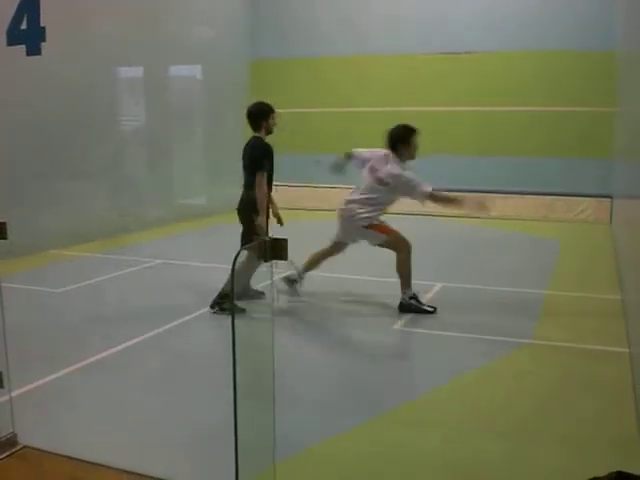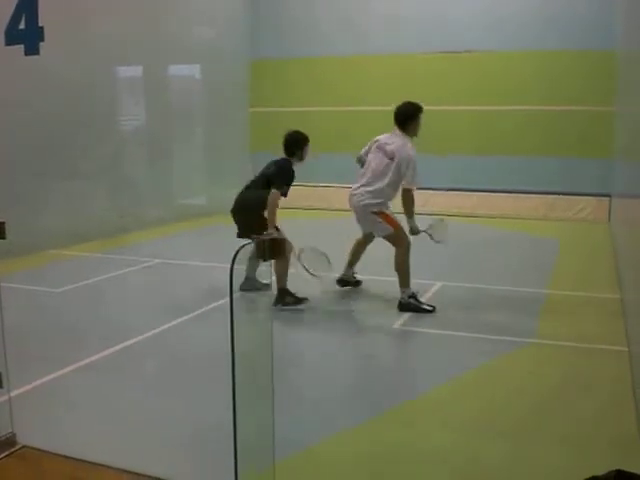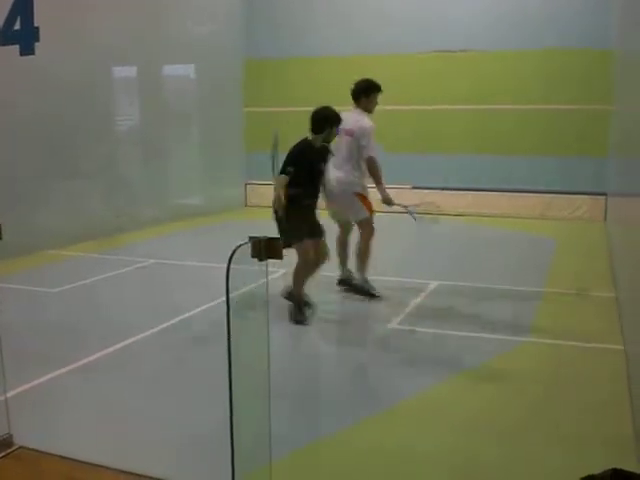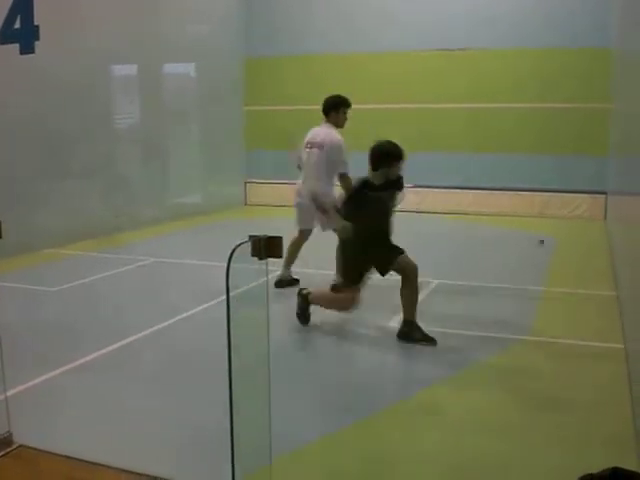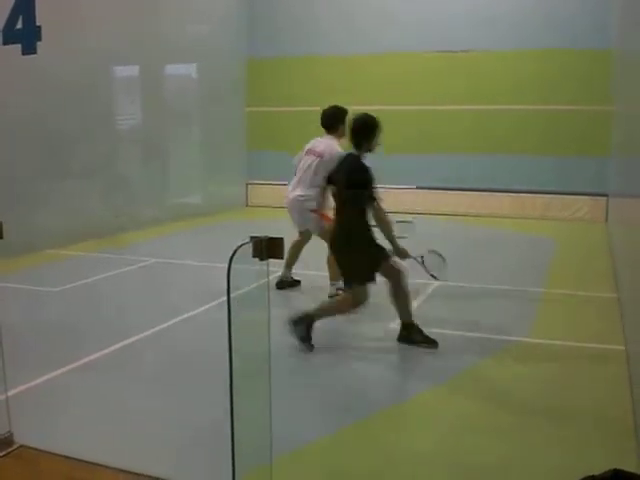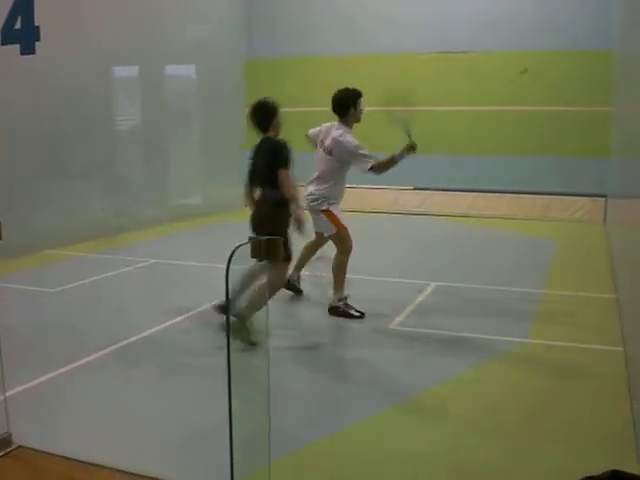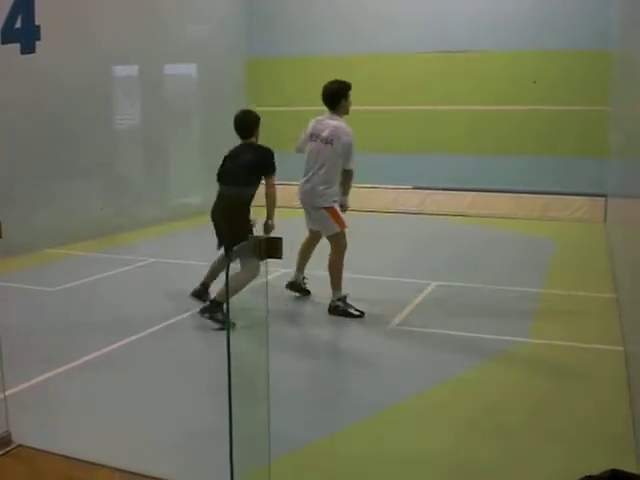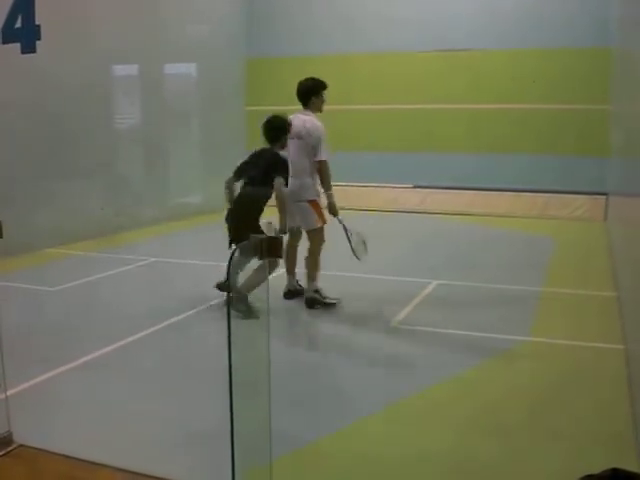
dt=0.4s
person 1, frame 1
left shoulder: (377, 155)
right shoulder: (400, 176)
left elbow: (351, 154)
right elbow: (433, 196)
left wrist: (340, 163)
right wrist: (466, 202)
left hip: (347, 210)
right hip: (361, 219)
left knee: (335, 248)
right knee: (404, 247)
left ankle: (296, 276)
right ankle: (407, 299)
person 1, frame 2
left shoulder: (381, 139)
right shoulder: (407, 152)
left elbow: (361, 160)
right elbow: (407, 191)
right wrist: (411, 221)
left hip: (357, 197)
right hip: (371, 204)
left knee: (367, 236)
right knee: (403, 244)
left ankle: (347, 276)
right ankle: (406, 298)
person 1, frame 3
left shoulder: (341, 119)
right shoulder: (365, 124)
left elbow: (330, 150)
right elbow: (370, 160)
right wrist: (382, 190)
left hip: (332, 181)
right hip: (351, 184)
left knee: (345, 228)
right knee: (367, 230)
left ankle: (345, 274)
right ankle: (360, 280)
person 1, frame 4
left shoulder: (311, 135)
right shoulder: (335, 140)
left elbow: (300, 165)
right elbow: (342, 174)
left hip: (303, 195)
right hip: (321, 198)
left knee: (302, 235)
left ankle: (284, 275)
person 1, frame 5
left shoulder: (313, 144)
right shoulder: (336, 152)
left hip: (294, 199)
right hip: (307, 203)
left knee: (304, 237)
left ankle: (285, 277)
right ankle: (336, 290)
person 1, frame 6
left shoulder: (326, 129)
right shoulder: (346, 143)
left elbow: (310, 135)
right elbow: (377, 168)
right wrist: (402, 153)
left hip: (317, 196)
right hip: (322, 201)
left knee: (320, 239)
right knee: (344, 245)
left ankle: (293, 277)
right ankle: (338, 302)
person 1, frame 7
left shoulder: (314, 124)
right shoulder: (344, 132)
left elbow: (300, 148)
right elbow: (347, 171)
right wrist: (344, 197)
left hip: (307, 192)
right hip: (324, 197)
left knee: (314, 235)
right knee: (339, 245)
left ankle: (297, 279)
right ankle: (337, 301)
person 1, frame 8
left shoulder: (289, 122)
right shoulder: (315, 126)
right elbow: (321, 164)
right wrist: (330, 197)
left hip: (287, 188)
right hip: (304, 191)
left knee: (293, 236)
right knee: (316, 237)
left ankle: (292, 285)
right ankle: (313, 290)
person 2, frame 1
left shoulder: (251, 145)
right shoulder: (264, 148)
right elbow: (261, 184)
left wrist: (273, 207)
right wrist: (262, 214)
left hip: (248, 204)
right hip: (254, 207)
left knee: (257, 251)
right knee: (254, 254)
left ankle: (243, 288)
right ankle: (223, 297)
person 2, frame 2
left shoulder: (278, 164)
right shoulder: (287, 171)
right elbow: (272, 198)
left wrist: (270, 222)
right wrist: (272, 228)
left hip: (240, 208)
right hip: (249, 211)
left knee: (263, 244)
right knee: (283, 248)
left ankle: (249, 280)
right ankle: (283, 294)
person 2, frame 3
left shoulder: (323, 150)
right shoulder: (299, 151)
left elbow: (319, 180)
right elbow: (281, 181)
right wrist: (279, 199)
left hip: (308, 209)
right hip: (289, 211)
left knee: (321, 254)
right knee: (307, 255)
left ankle: (294, 291)
right ankle: (297, 304)
person 2, frame 4
left shoulder: (394, 182)
right shoulder: (360, 191)
right elbow: (338, 218)
left hip: (380, 243)
right hip: (357, 246)
left knee: (411, 270)
right knee: (347, 301)
left ankle: (409, 327)
right ankle: (306, 297)
person 2, frame 5
left shoulder: (344, 162)
right shoulder: (361, 171)
right elbow: (377, 212)
right wrist: (394, 244)
left hip: (355, 235)
right hip: (351, 239)
left knee: (395, 274)
right knee: (358, 298)
left ankle: (409, 330)
right ankle: (305, 320)
person 2, frame 6
left shoulder: (257, 151)
right shoulder: (279, 147)
left elbow: (248, 193)
right elbow: (286, 181)
right wrist: (297, 208)
left hip: (261, 216)
right hip: (274, 218)
left knee: (264, 265)
right knee: (277, 276)
left ankle: (230, 304)
right ankle: (240, 318)
person 2, frame 7
left shoulder: (229, 156)
right shoulder: (265, 154)
right elbow: (271, 188)
right wrist: (269, 218)
left hip: (219, 210)
right hip: (239, 213)
left knee: (229, 252)
right knee: (251, 268)
left ankle: (203, 290)
right ankle: (216, 304)
person 2, frame 8
left shoulder: (255, 156)
right shoulder: (279, 161)
left elbow: (229, 182)
right elbow: (279, 190)
right wrist: (283, 221)
left hip: (236, 213)
right hip: (246, 216)
left knee: (247, 253)
right knee: (271, 262)
left ankle: (228, 284)
right ankle: (240, 295)
